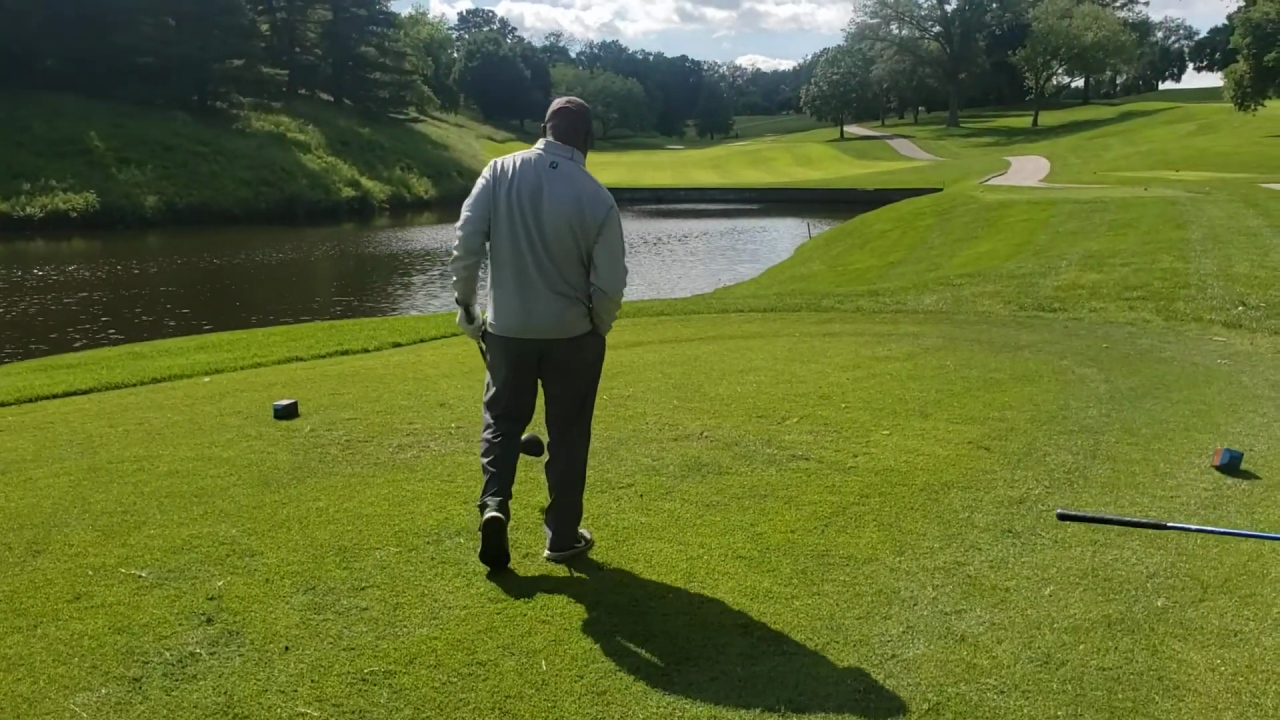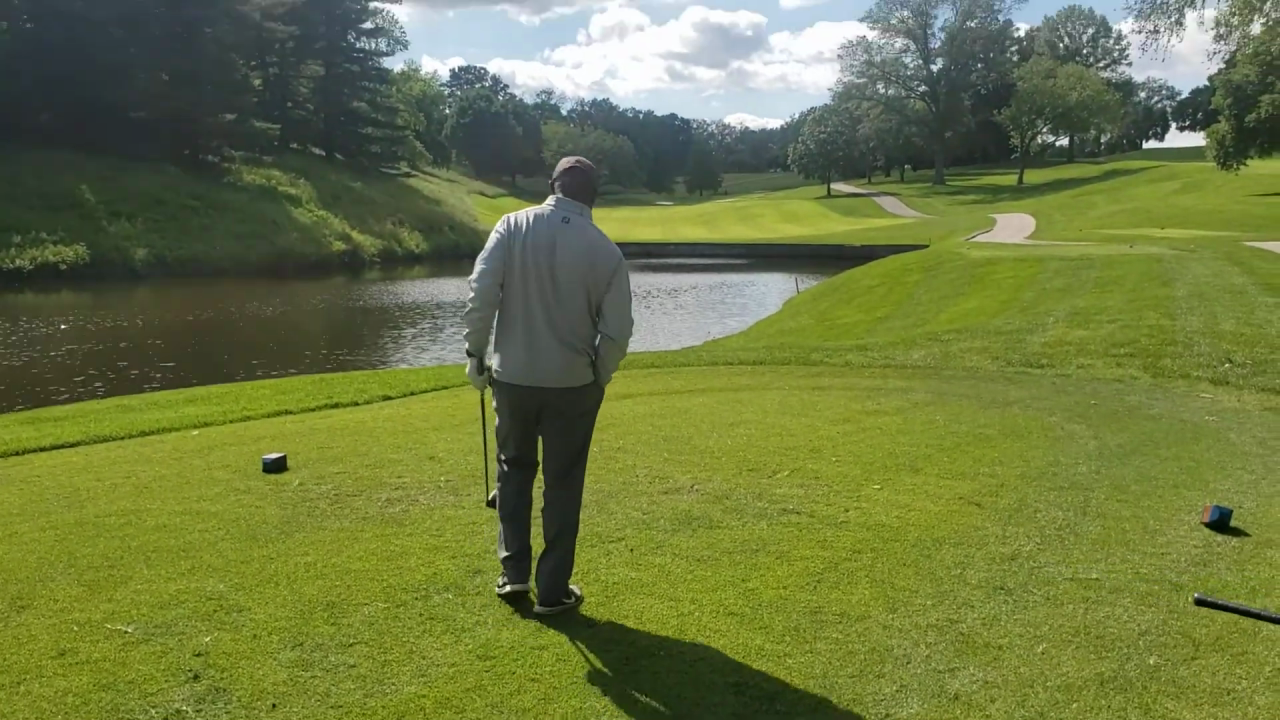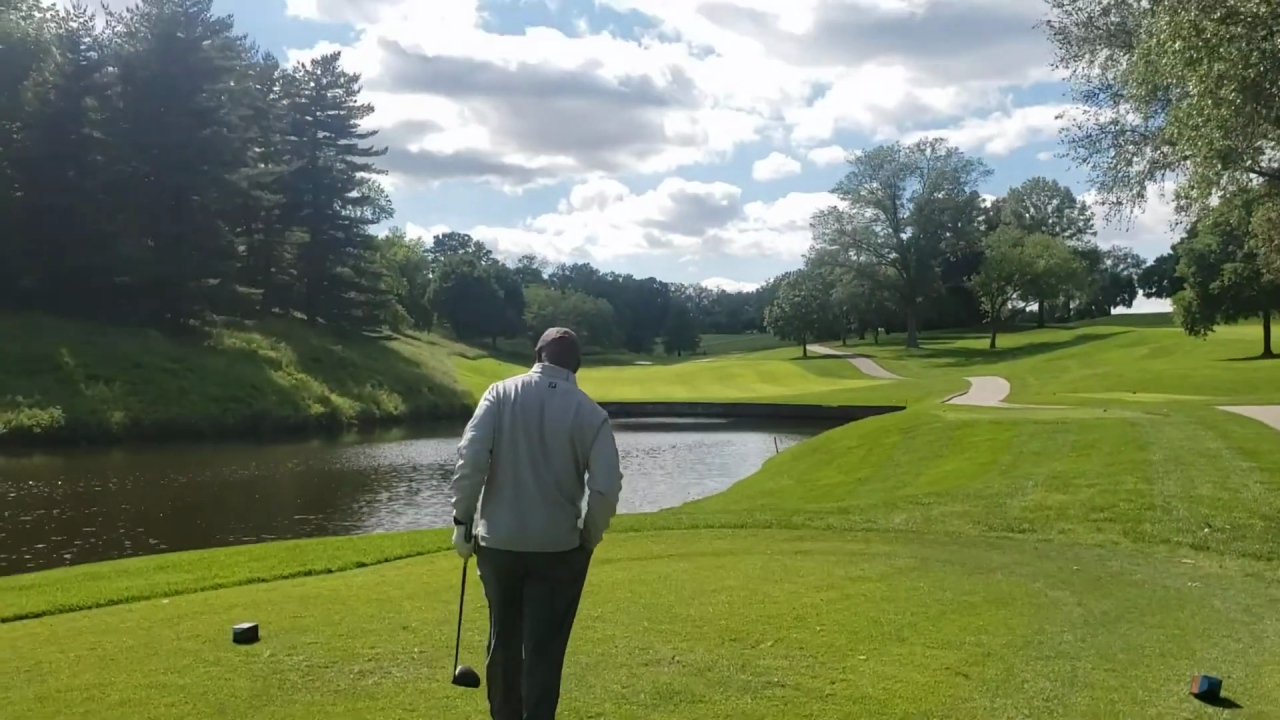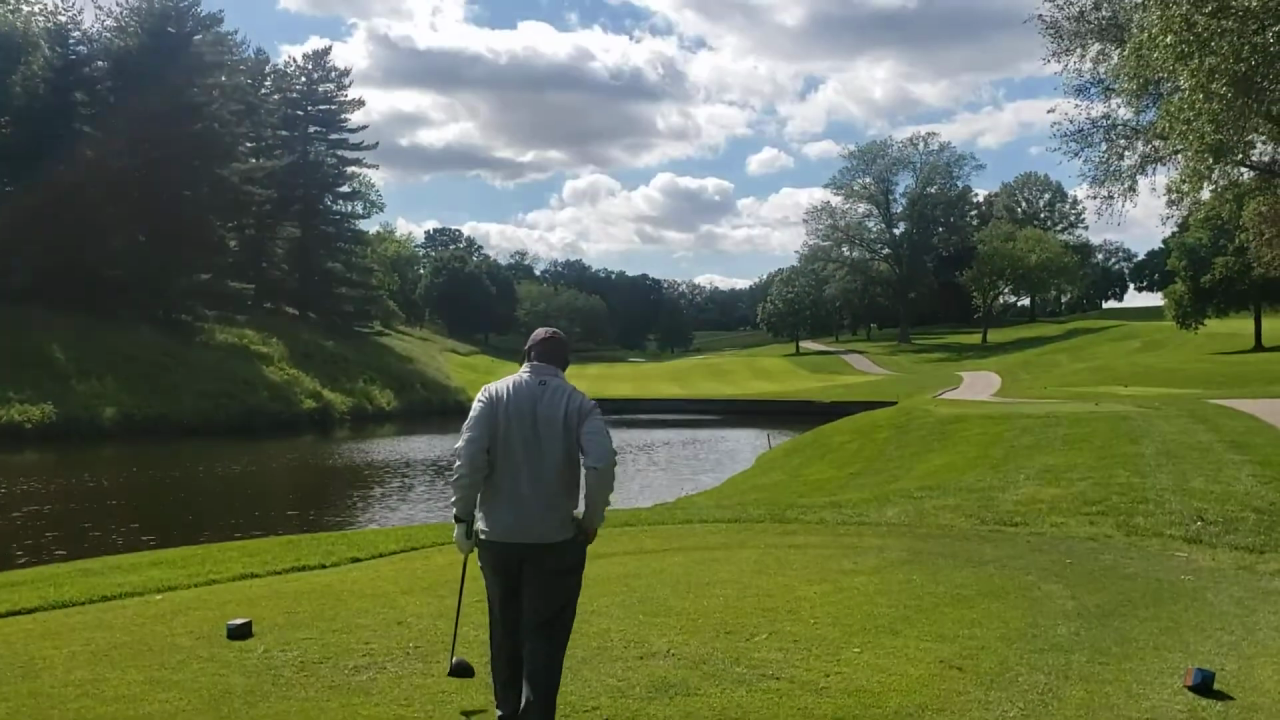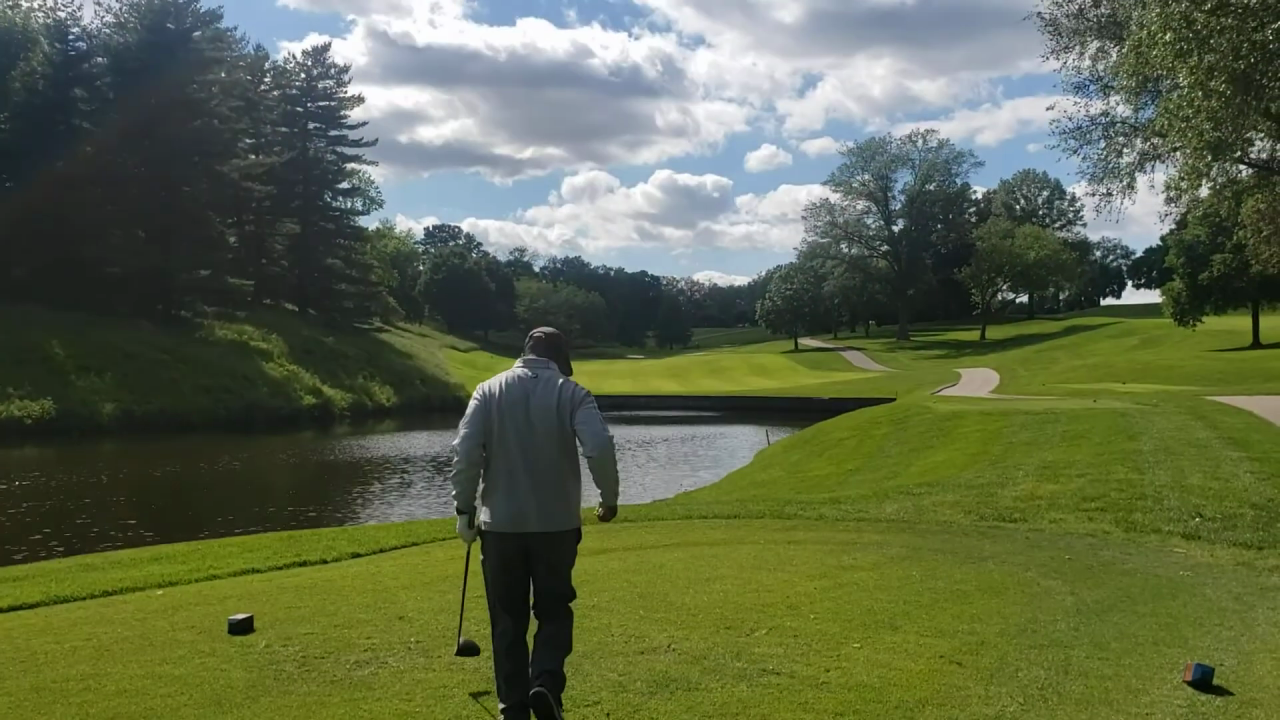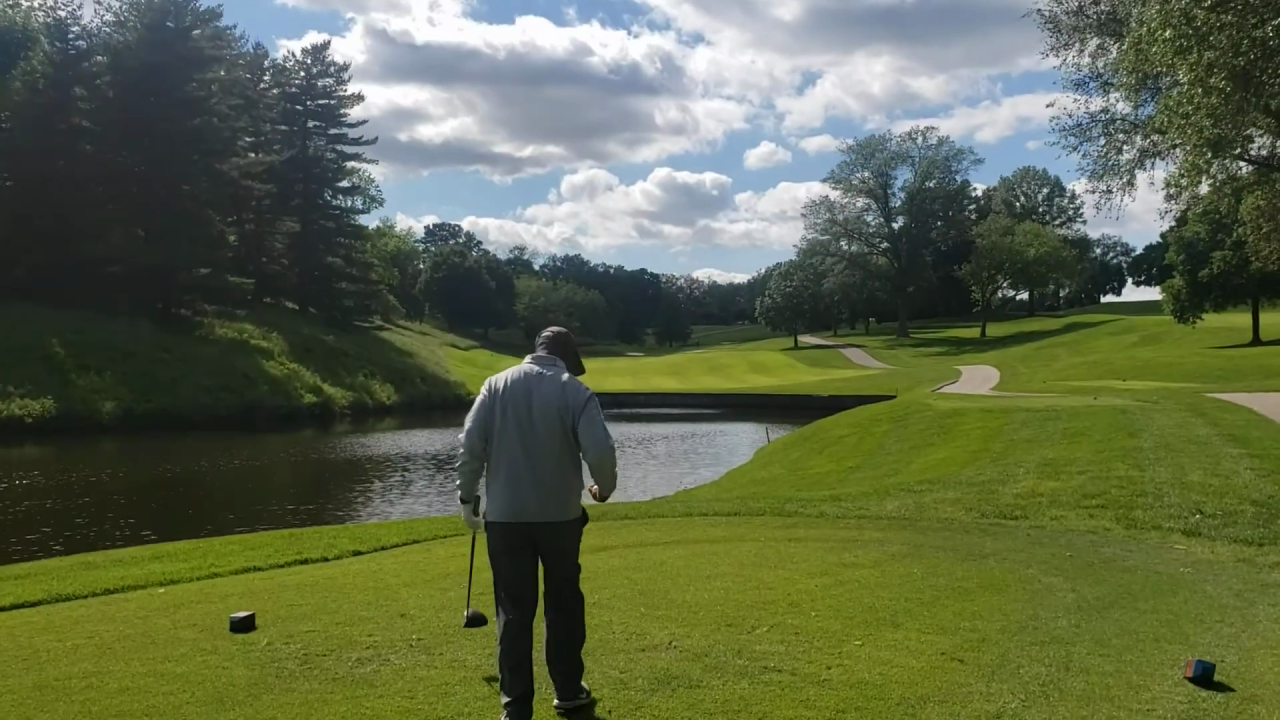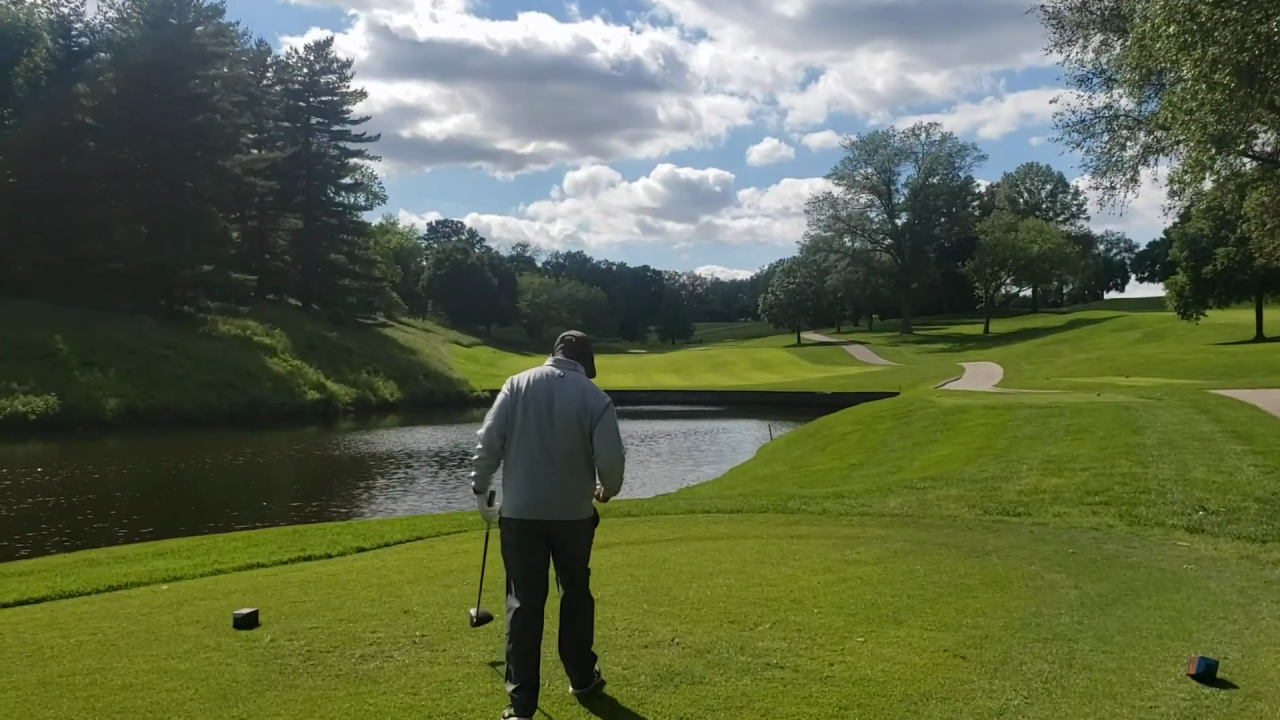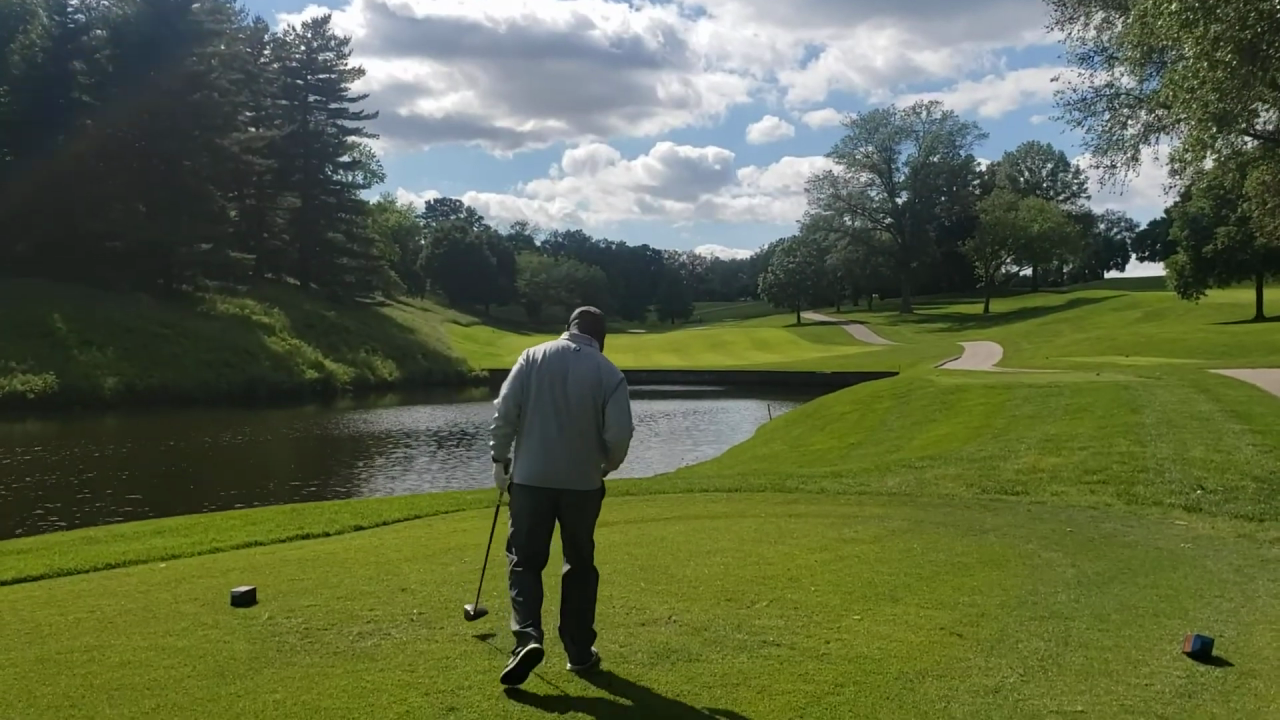
dt=0.2s
person 1, frame 1
left shoulder: (500, 171)
right shoulder: (596, 197)
left elbow: (466, 242)
right elbow: (609, 281)
left wrist: (466, 303)
right wrist: (599, 330)
left hip: (507, 328)
right hip: (571, 333)
left knee: (502, 421)
right knee: (568, 434)
left ankle: (494, 507)
right ankle: (562, 535)
person 1, frame 2
left shoulder: (513, 226)
right shoulder: (605, 250)
left elbow: (481, 293)
right elbow: (617, 330)
left wrist: (476, 354)
right wrist: (600, 378)
left hip: (513, 377)
right hip: (572, 383)
left knee: (515, 468)
right knee: (563, 484)
left ankle: (515, 568)
right ankle: (552, 589)
person 1, frame 3
left shoulder: (501, 394)
right shoulder: (590, 413)
left elbow: (470, 459)
right elbow: (605, 486)
left wrist: (462, 521)
right wrist: (588, 540)
left hip: (498, 541)
right hip: (557, 546)
left knee: (505, 636)
right knee: (543, 648)
person 1, frame 4
left shoulder: (493, 394)
right shoulder: (579, 403)
left elbow: (468, 459)
right elbow: (601, 464)
left wrist: (463, 518)
right wrist: (590, 522)
left hip: (497, 535)
right hip: (555, 538)
left knee: (505, 629)
right knee: (545, 636)
person 1, frame 5
left shoulder: (489, 390)
right shoulder: (572, 393)
left elbow: (465, 454)
right elbow: (599, 448)
left wrist: (465, 510)
right wrist: (609, 497)
left hip: (500, 526)
right hip: (557, 525)
left knee: (508, 620)
right knee: (554, 612)
right ankle: (545, 688)
person 1, frame 6
left shoulder: (496, 384)
right shoulder: (576, 391)
left elbow: (471, 445)
right elbow: (599, 451)
left wrist: (467, 497)
right wrist: (605, 487)
left hip: (505, 517)
right hip: (560, 516)
left knee: (514, 611)
right knee: (564, 599)
right ankle: (568, 688)
person 1, frame 7
left shoulder: (517, 384)
right shoulder: (595, 397)
left elbow: (489, 441)
right elbow: (611, 458)
left wrist: (481, 490)
right wrist: (608, 490)
left hip: (519, 513)
right hip: (573, 514)
left knee: (523, 603)
right knee: (576, 593)
right ankle: (583, 677)
person 1, frame 8
left shoulder: (533, 356)
right shoulder: (609, 373)
left elbow: (505, 410)
right elbow: (619, 433)
left wrist: (500, 459)
right wrist: (608, 465)
left hip: (530, 480)
right hip: (582, 485)
left knee: (524, 561)
right knee: (579, 565)
left ankle: (527, 639)
right ankle: (580, 651)
